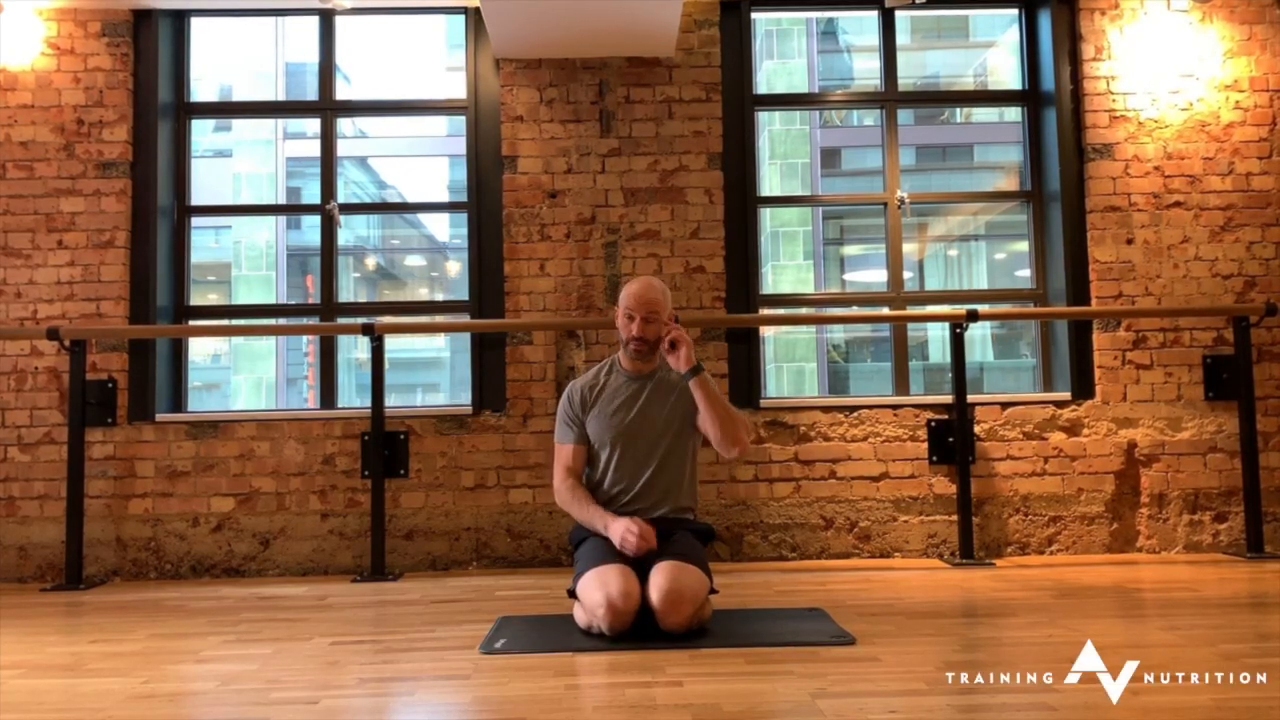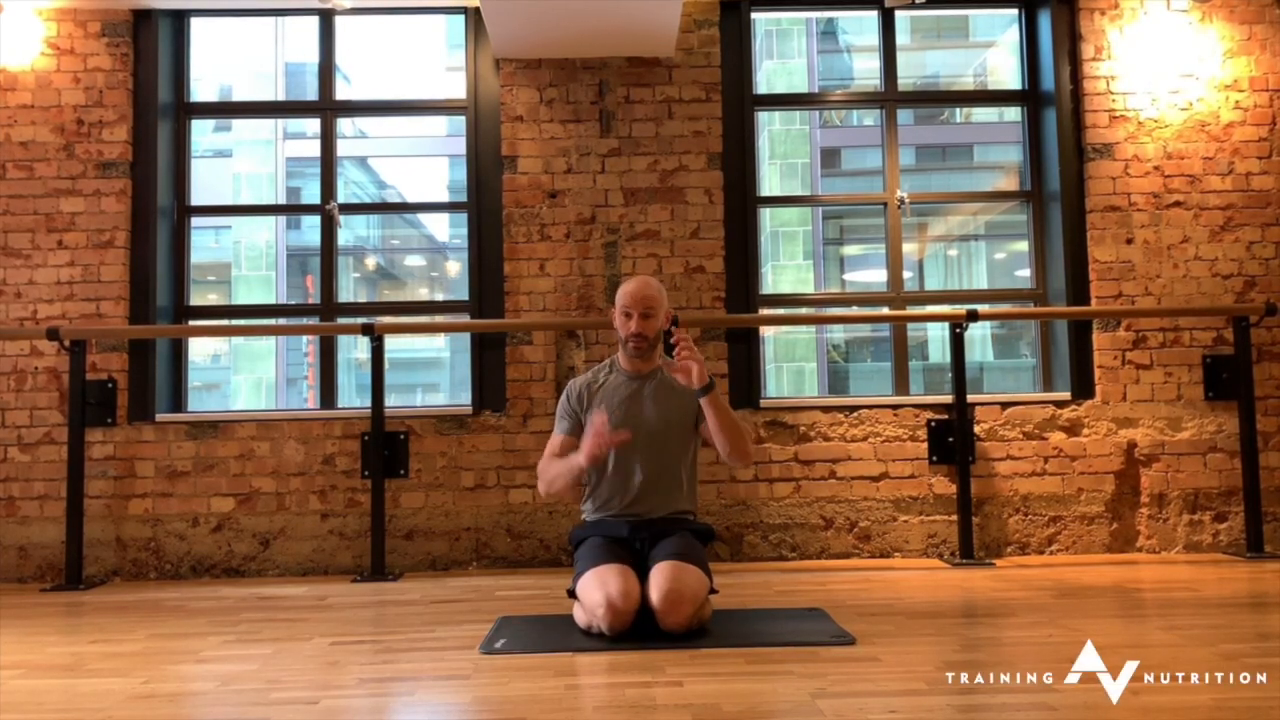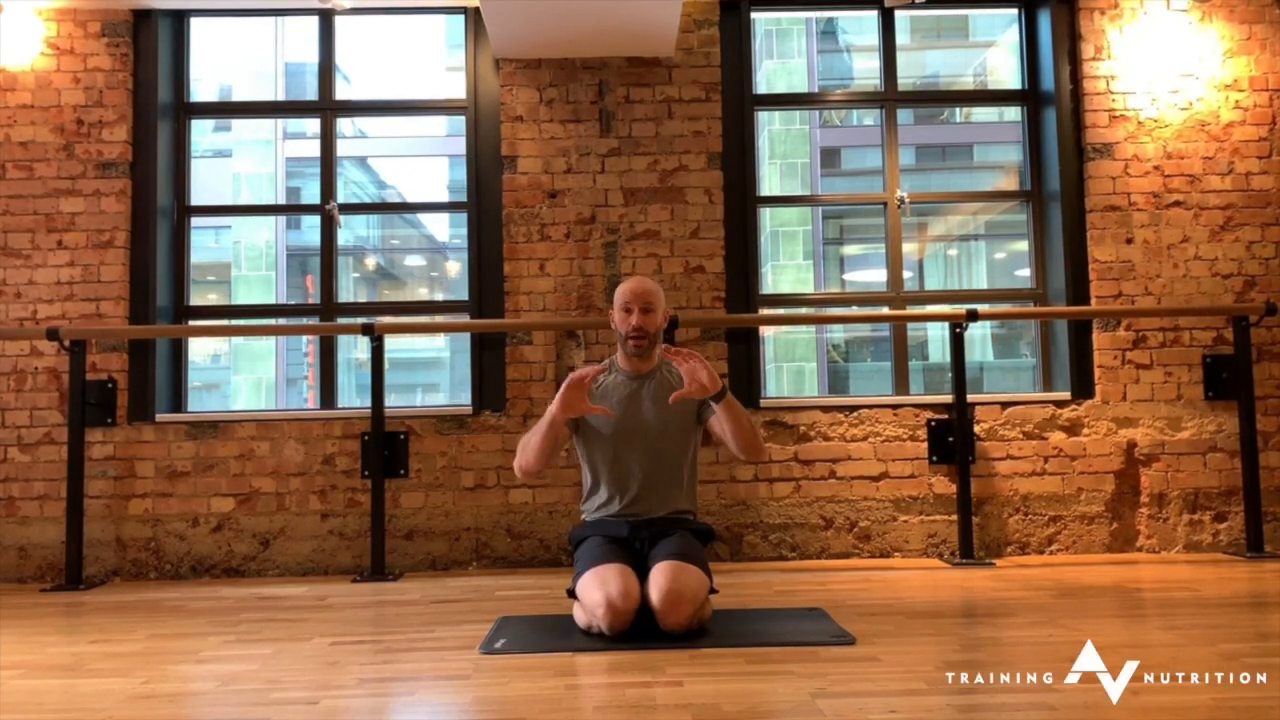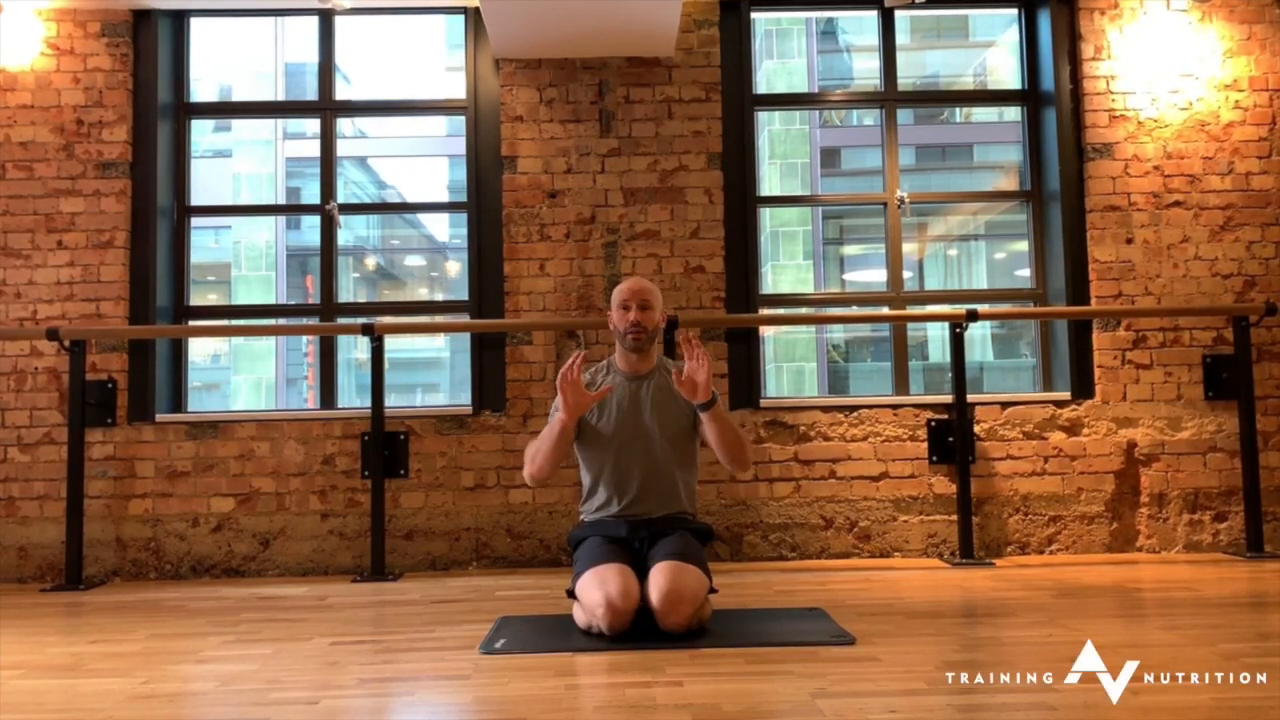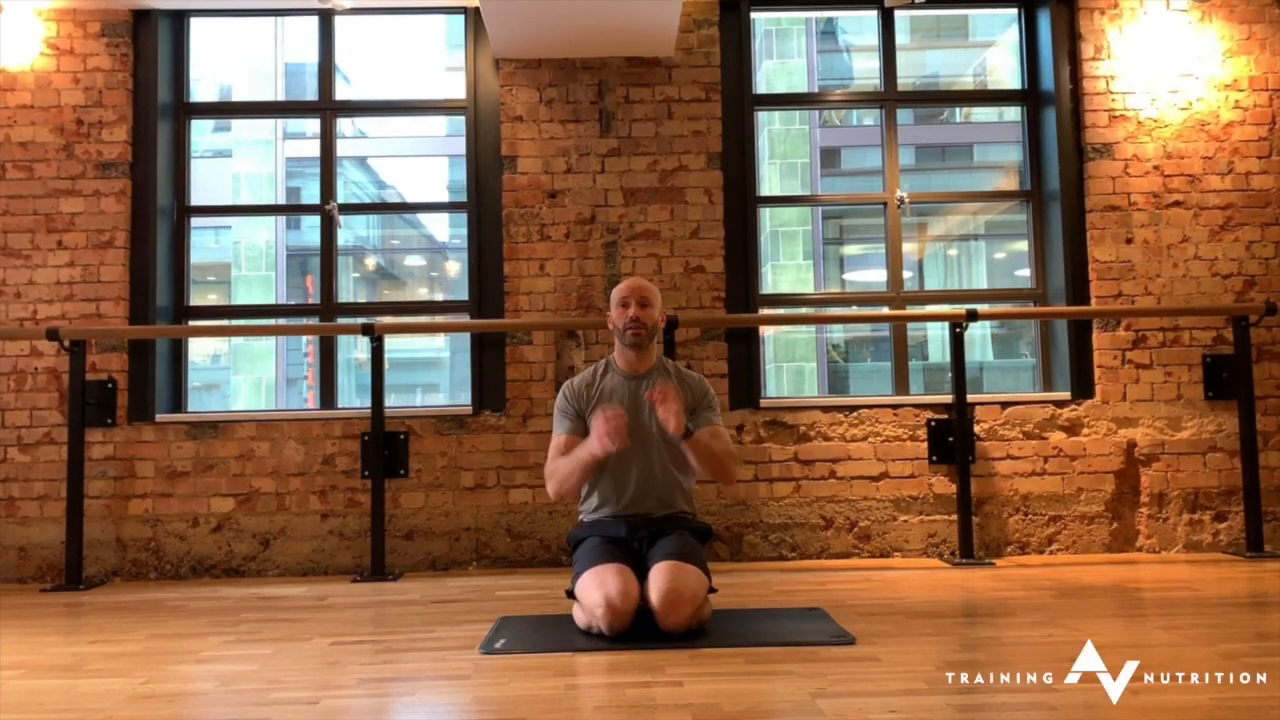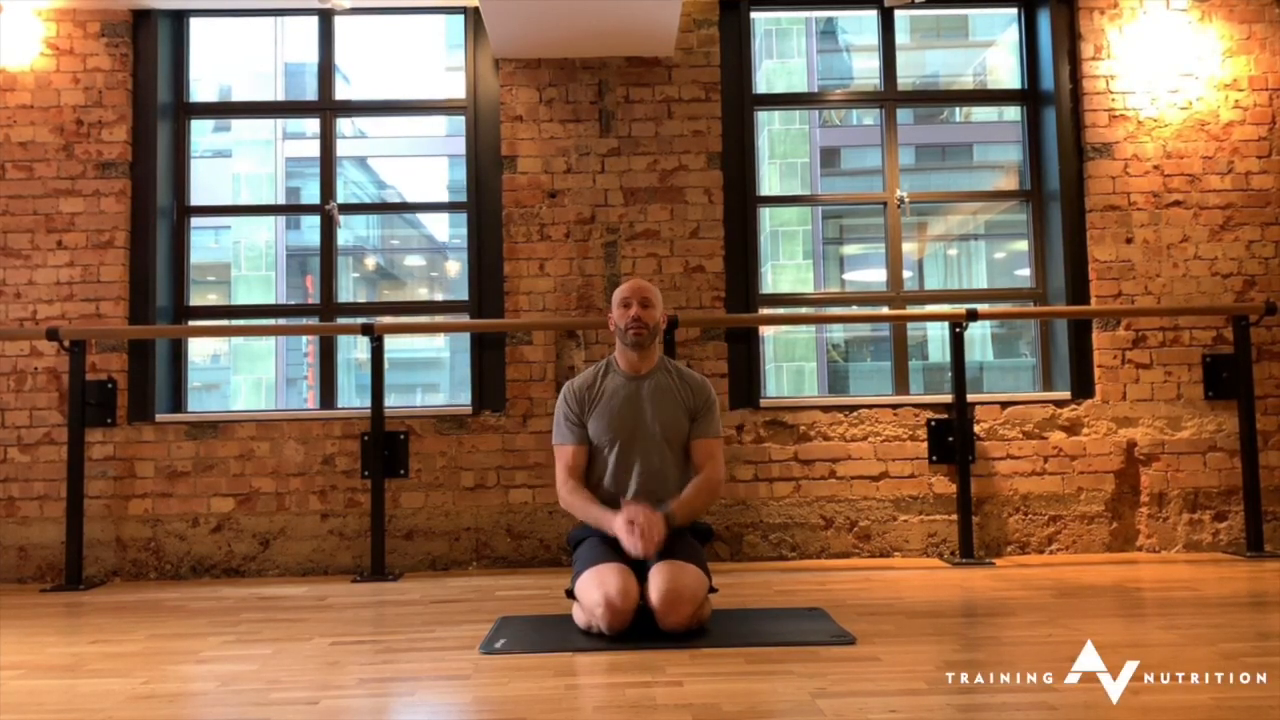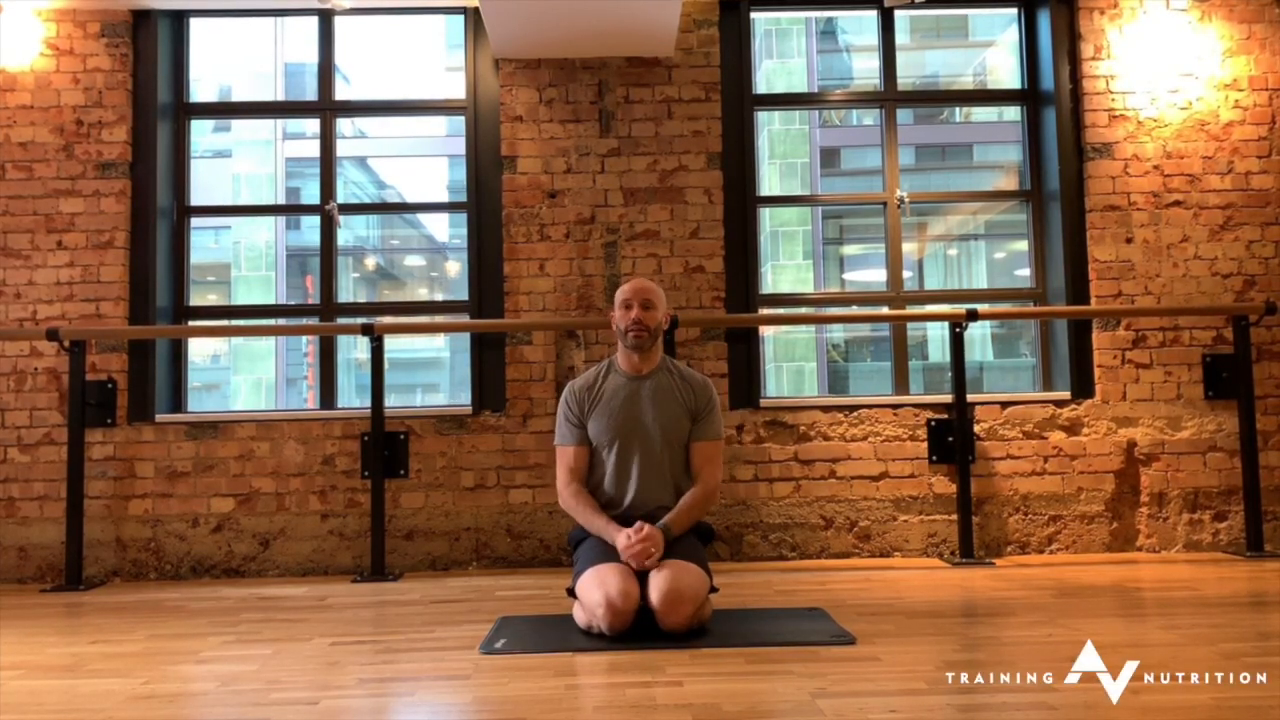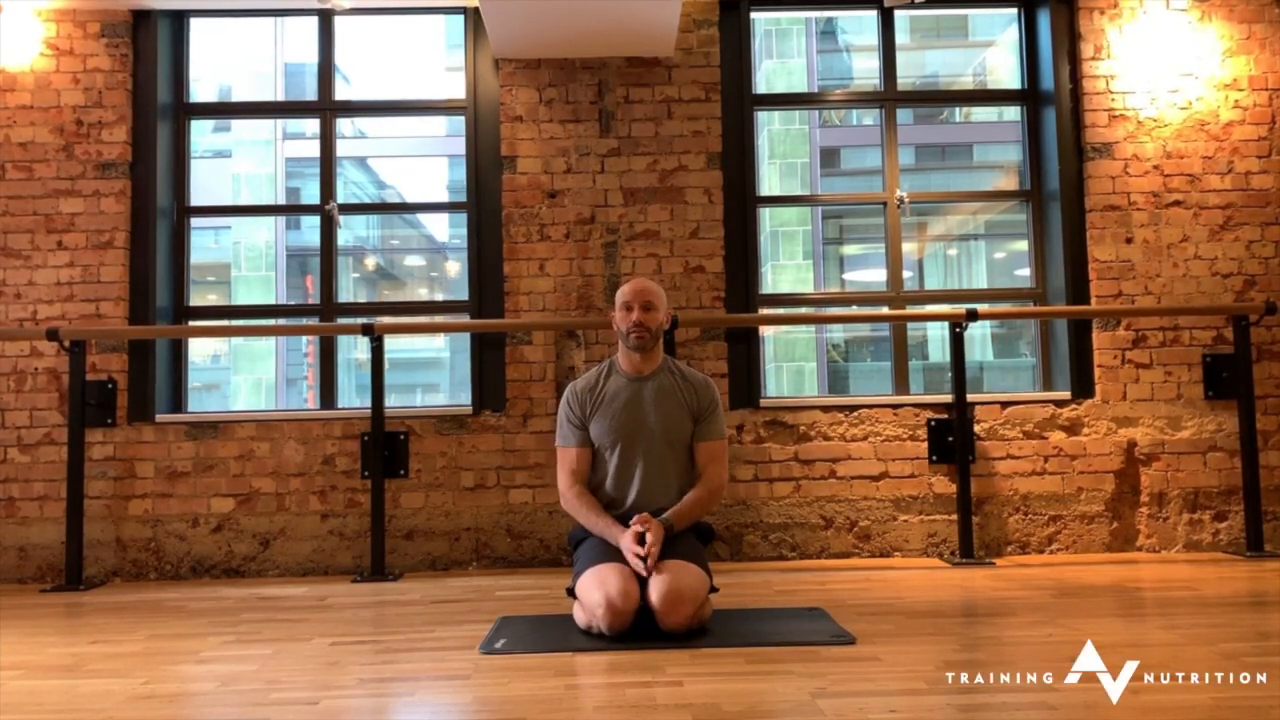
dt=0.2s
person 1, frame 1
left shoulder: (688, 385)
right shoulder: (582, 392)
left elbow: (735, 446)
right elbow: (564, 484)
left wrist: (691, 372)
right wrist: (611, 524)
left hip: (675, 528)
right hip: (604, 531)
left knee: (675, 608)
right knee: (613, 609)
left ankle: (650, 591)
right ankle: (587, 598)
person 1, frame 2
left shoulder: (689, 387)
right shoulder: (581, 390)
left elbow: (741, 457)
right elbow: (546, 481)
left wrist: (705, 388)
right wrist: (582, 458)
left hip: (674, 528)
right hip: (605, 528)
left knee: (675, 608)
right knee: (612, 610)
left ankle: (647, 592)
right ankle: (588, 599)
person 1, frame 3
left shoulder: (689, 385)
right shoulder: (582, 389)
left elbow: (753, 451)
right elbow: (525, 467)
left wrist: (718, 394)
right wrist: (556, 413)
left hip: (673, 527)
right hip: (605, 528)
left knee: (674, 609)
right knee: (612, 609)
left ankle: (657, 592)
right ankle: (588, 598)
person 1, frame 4
left shoulder: (690, 384)
right shoulder: (579, 389)
left elbow: (740, 462)
right elbow: (535, 473)
left wrist: (705, 402)
right wrist: (567, 416)
left hip: (673, 527)
right hip: (604, 529)
left knee: (675, 608)
right knee: (612, 610)
left ankle: (673, 592)
right ankle: (588, 599)
person 1, frame 5
left shoulder: (693, 387)
right shoulder: (577, 391)
left elbow: (726, 470)
right elbow: (556, 484)
left wrist: (682, 431)
right wrist: (592, 447)
left hip: (672, 526)
right hip: (603, 528)
left knee: (674, 609)
right knee: (611, 609)
right ankle: (588, 596)
person 1, frame 6
left shoulder: (695, 389)
right shoulder: (578, 392)
left elbow: (711, 477)
right elbow: (568, 486)
left wrist: (664, 518)
right wrist: (614, 522)
left hip: (674, 529)
right hip: (602, 530)
left knee: (674, 609)
right knee: (612, 609)
left ankle: (655, 588)
right ankle: (587, 598)
person 1, frame 7
left shoulder: (697, 389)
right shoulder: (580, 392)
left elbow: (708, 481)
right elbow: (569, 486)
left wrist: (662, 531)
right wrist: (616, 534)
left hip: (675, 529)
right hip: (603, 530)
left knee: (675, 609)
right knee: (612, 610)
left ankle: (665, 590)
person 1, frame 8
left shoulder: (699, 389)
right shoulder: (581, 393)
left elbow: (714, 479)
right elbow: (570, 488)
left wrist: (663, 524)
right wrist: (620, 535)
left hip: (676, 528)
right hip: (603, 531)
left knee: (674, 608)
right knee: (612, 609)
left ankle: (652, 588)
right ankle: (587, 596)
